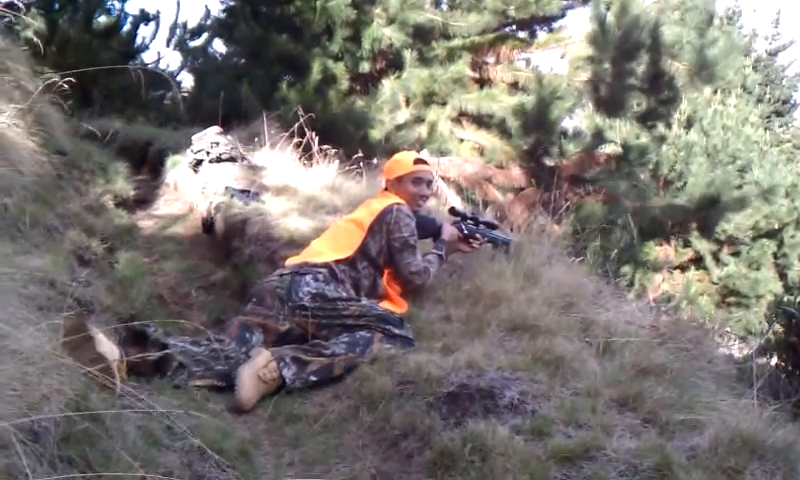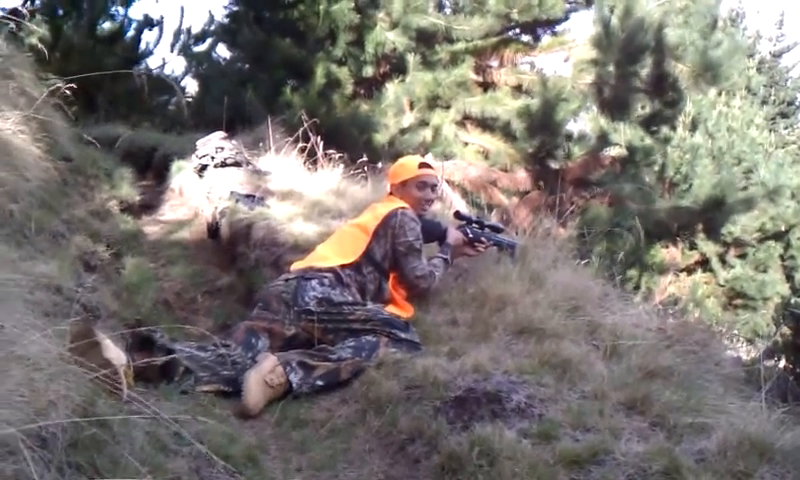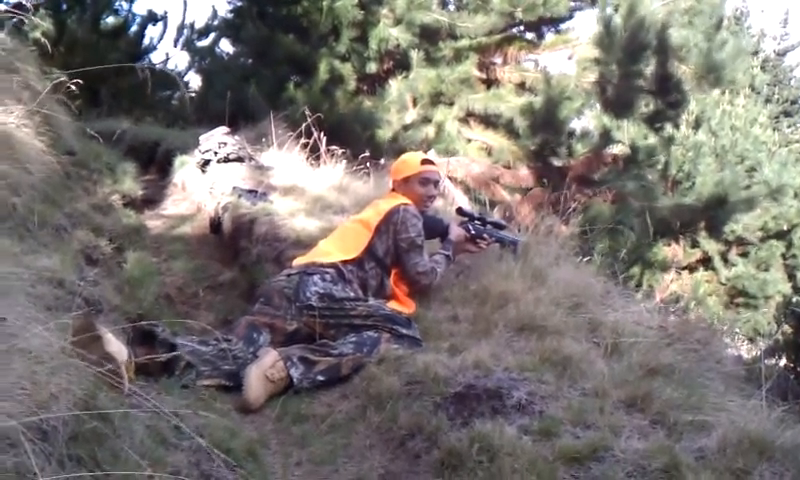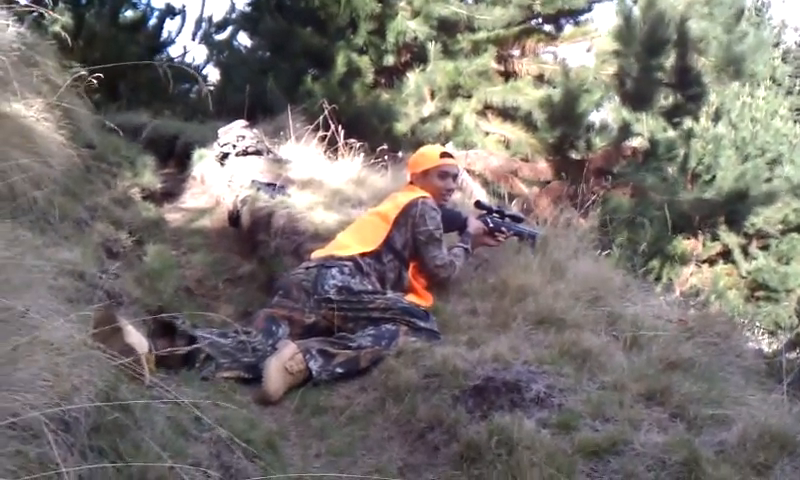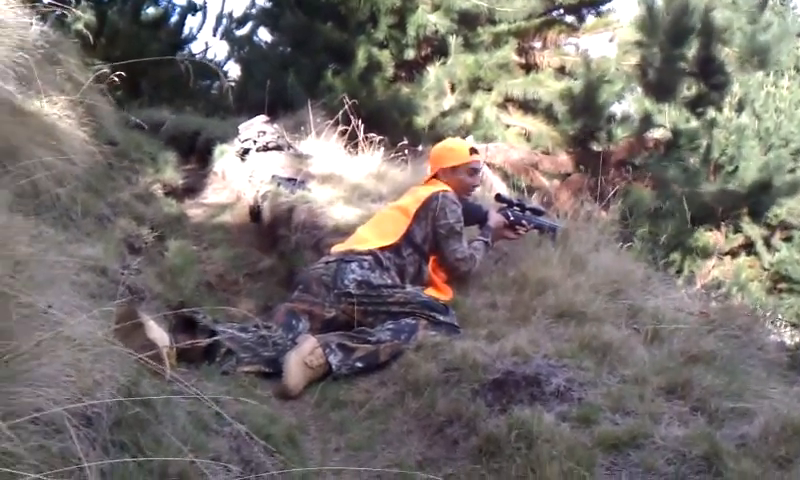
dt=0.5s
person 1, frame 1
left shoulder: (372, 209)
right shoulder: (397, 211)
left elbow: (391, 266)
right elbow: (413, 276)
left wrist: (448, 247)
right wrist: (442, 247)
left hip: (289, 283)
right hip: (319, 289)
left knee: (230, 351)
right knee: (392, 336)
left ankle: (136, 348)
right ankle: (279, 367)
person 1, frame 2
left shoulder: (377, 213)
right shoulder: (402, 216)
left elbow: (394, 269)
right elbow: (419, 280)
left wrist: (451, 251)
right wrist: (447, 251)
left hip: (294, 287)
right hip: (325, 293)
left knee: (237, 354)
right knee: (399, 340)
left ankle: (144, 353)
right ankle: (286, 371)
person 1, frame 3
left shoulder: (380, 210)
right shoulder: (404, 212)
left elbow: (397, 267)
right elbow: (420, 277)
left wrist: (454, 248)
right wrist: (448, 248)
left hip: (297, 283)
right hip: (327, 289)
left knee: (239, 350)
right knee: (400, 336)
left ankle: (152, 347)
right ankle: (288, 366)
person 1, frame 4
left shoulder: (398, 201)
right shoulder: (423, 204)
left elbow: (415, 257)
right elbow: (438, 270)
left wrist: (471, 243)
right wrist: (468, 241)
left hip: (317, 275)
right hip: (347, 281)
left knee: (259, 341)
right knee: (418, 330)
left ankle: (173, 342)
right ankle: (307, 358)
person 1, frame 5
left shoulder: (421, 195)
right shoulder: (443, 198)
left elbow: (435, 251)
right elbow: (459, 264)
left wrist: (490, 234)
right wrist: (488, 234)
left hip: (337, 269)
right hip: (368, 275)
left knee: (280, 335)
right knee: (439, 324)
right ankle: (329, 353)
